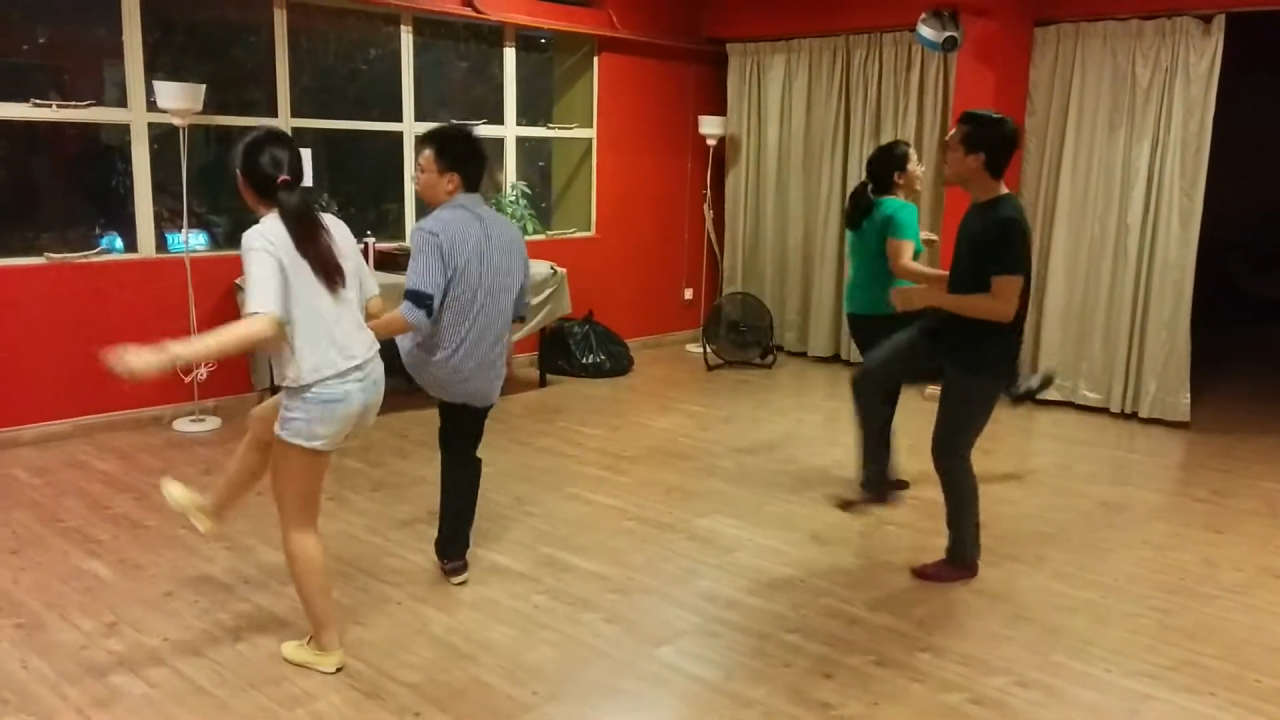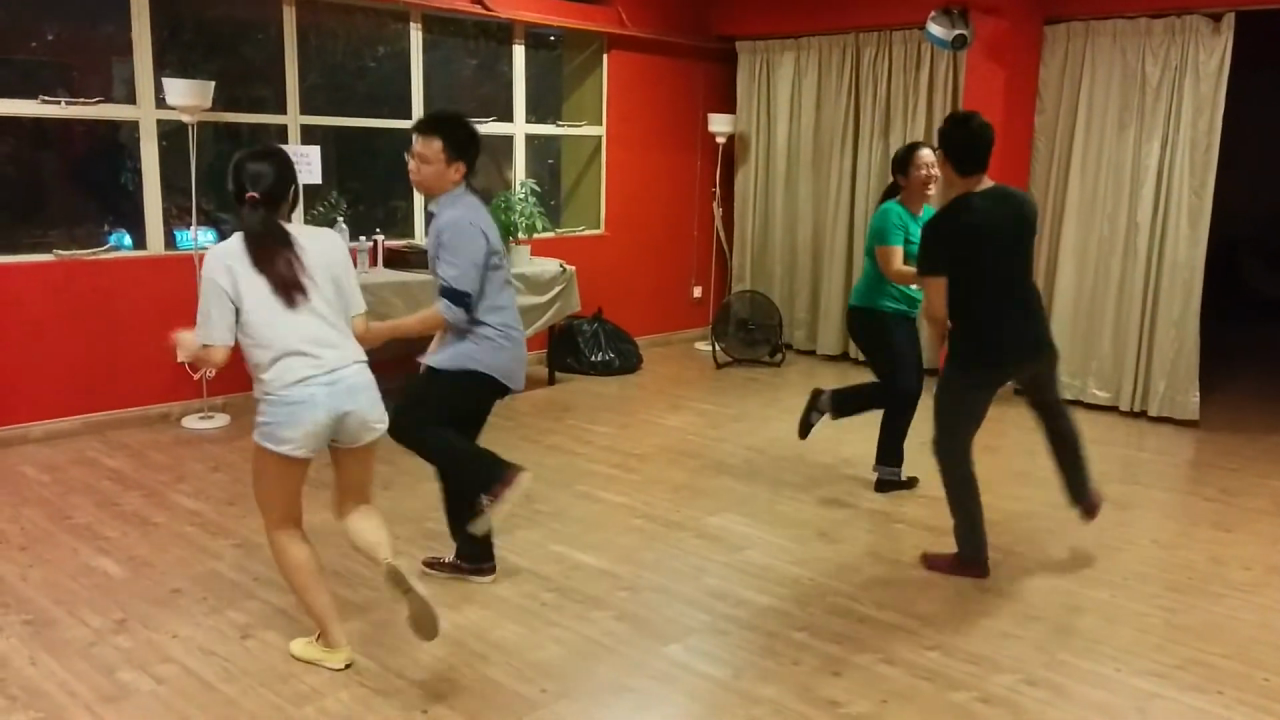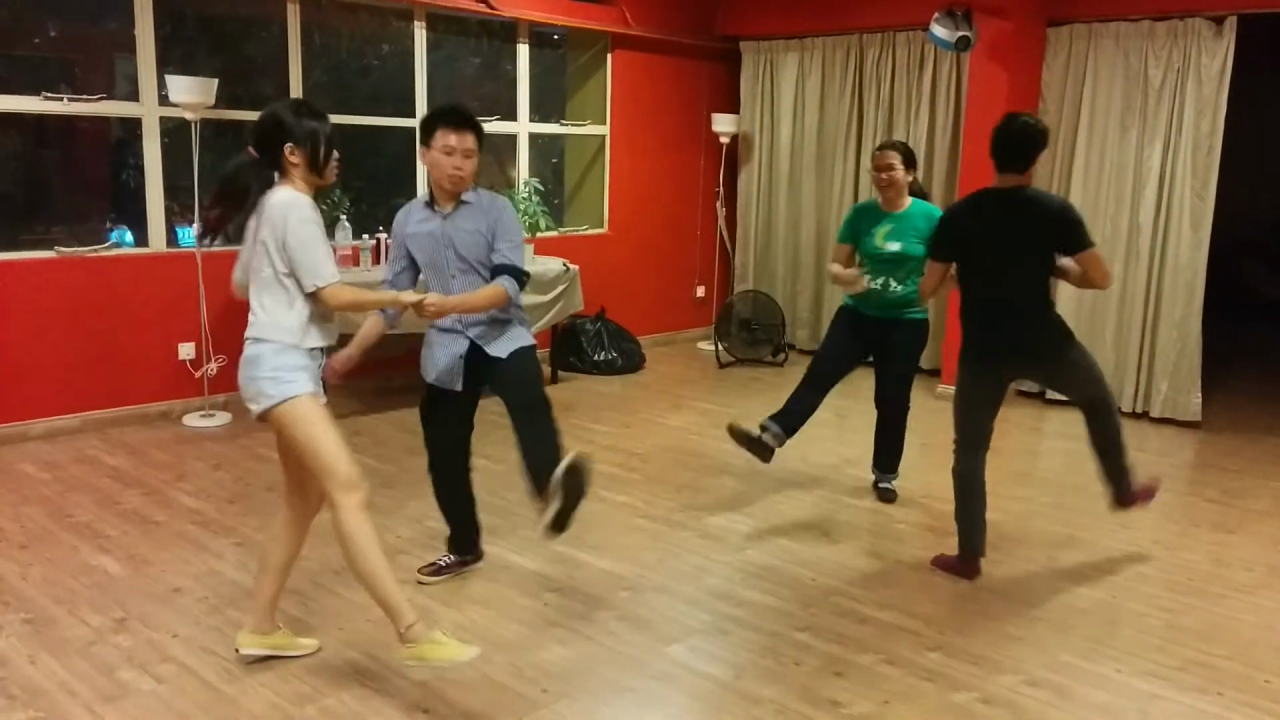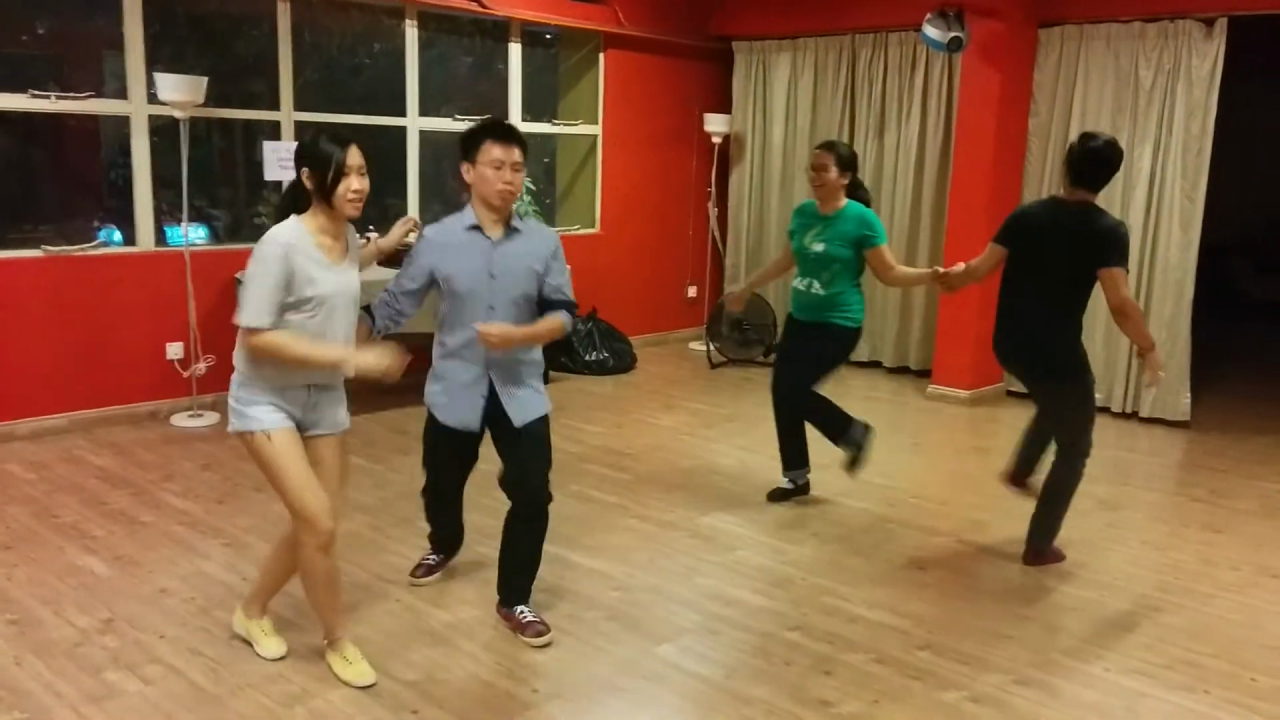
dt=0.4s
person 1, frame 1
left shoulder: (263, 240)
right shoulder: (335, 228)
left elbow: (262, 325)
left wrist: (164, 355)
left hip: (324, 394)
right hip: (369, 376)
left knee: (298, 523)
right knee: (264, 423)
left ankle: (325, 645)
right ankle: (209, 507)
person 1, frame 2
left shoulder: (221, 260)
right shoulder: (329, 242)
left elbow: (216, 353)
right elbow: (355, 328)
left wrist: (188, 344)
left hip: (288, 402)
right hip: (352, 385)
left knee: (282, 527)
right knee: (354, 505)
left ankle: (332, 641)
right ankle: (392, 564)
person 1, frame 3
left shoulder: (262, 208)
right shoulder: (292, 208)
left elbow: (244, 284)
right elbow: (331, 295)
right wrist: (400, 297)
left hip: (289, 362)
right hip: (282, 365)
left knee: (304, 497)
right knee: (348, 490)
left ankle: (260, 628)
right ankle: (412, 631)
person 1, frame 4
left shoulder: (346, 237)
right shoulder: (282, 243)
right elbow: (256, 335)
left wrist: (386, 245)
right wrist: (347, 357)
left hip: (323, 395)
right hip: (266, 397)
left knee: (312, 523)
right knee: (320, 525)
left ankle: (252, 611)
right ankle: (336, 640)
person 2, frame 1
left shoulder: (434, 231)
right shoulder: (511, 232)
left elbow: (418, 314)
right elbow: (518, 307)
left hip: (435, 361)
right hip: (485, 374)
left knee: (366, 334)
right knee: (462, 455)
right ankle: (454, 556)
person 2, frame 2
left shoulder: (460, 223)
right shoulder: (449, 216)
left elbow: (455, 310)
left wrist: (386, 330)
right wrist: (435, 349)
left hip: (484, 350)
right hip: (471, 350)
left knee: (406, 419)
right knee: (444, 437)
left ankle: (496, 477)
right ankle: (473, 556)
person 2, frame 3
left shoulder: (497, 211)
right shoulder: (408, 221)
left elbow: (510, 283)
right elbow: (392, 297)
left wrist: (451, 303)
right wrist: (354, 349)
left hip: (502, 337)
right hip: (446, 349)
left knee: (527, 393)
right knee: (445, 457)
left ankle: (552, 489)
right ankle: (465, 548)
person 2, frame 4
left shoulder: (543, 242)
right shoulder: (438, 239)
left elbow: (563, 314)
right elbow: (393, 306)
left wrist: (518, 333)
left hip: (519, 387)
right hip: (456, 386)
left knee: (532, 492)
right knee: (441, 486)
left ankle: (514, 600)
right ankle: (443, 547)
person 3, frame 1
left shoulder: (1004, 223)
right shoulder: (981, 208)
left elbow: (1005, 305)
left wrist: (929, 296)
right wrist: (937, 294)
left hip: (983, 356)
right hip: (948, 337)
left knee: (949, 452)
right knee: (869, 377)
left ankle: (962, 558)
right ankle: (876, 481)
person 3, frame 2
left shoulder: (942, 226)
right shoulder: (1021, 204)
left elbow: (935, 310)
left wrist: (943, 331)
left hip: (976, 354)
right hip: (1032, 341)
left knee: (950, 449)
right knee: (1050, 407)
left ankle: (971, 554)
right ankle: (1083, 495)
person 3, frame 3
left shoulder: (959, 216)
right shoulder: (1054, 211)
left elbow: (928, 286)
right elbow: (1098, 278)
left wrist: (955, 274)
left hip: (984, 352)
right hip: (1047, 344)
left knee: (969, 450)
right knee: (1097, 397)
left ankle: (969, 555)
right ankle: (1124, 488)
person 3, frame 4
left shoulder: (1027, 215)
right shoulder: (1108, 230)
left elbow: (983, 268)
right elbow: (1121, 303)
left wrist: (956, 276)
right wrist: (1149, 350)
left hip: (1009, 344)
right hip: (1054, 353)
left knee: (1052, 403)
right knee: (1072, 449)
left ankle: (1020, 469)
right ankle: (1039, 546)
person 4, frame 1
left shoulder: (868, 210)
right shoulder: (900, 210)
right elbow: (901, 267)
left wrist: (913, 241)
right wrist: (949, 277)
left hip: (861, 314)
right hip: (893, 312)
left ankle: (875, 474)
person 4, frame 2
left shoulder: (929, 216)
right shoulder: (890, 215)
right elbow: (892, 270)
left hip: (903, 314)
right hip: (875, 311)
left knee: (908, 391)
right knee: (902, 388)
left ankle: (888, 472)
right ankle: (827, 403)
person 4, frame 3
left shoulder: (930, 217)
right shoulder: (861, 214)
right elbow: (838, 263)
right wrist: (844, 278)
left hip: (905, 323)
right hip: (859, 314)
left knee: (892, 399)
right knee: (820, 374)
left ankle: (885, 476)
right ankle: (768, 437)
person 4, frame 4
left shoulder: (861, 220)
right shoulder: (802, 214)
left elbow: (889, 274)
right elbow: (786, 262)
left wrist: (931, 275)
right wrist: (747, 288)
left hip: (837, 324)
right hip: (801, 318)
left knee: (794, 392)
right knee: (784, 394)
left ankle: (854, 434)
right ankle: (796, 476)
